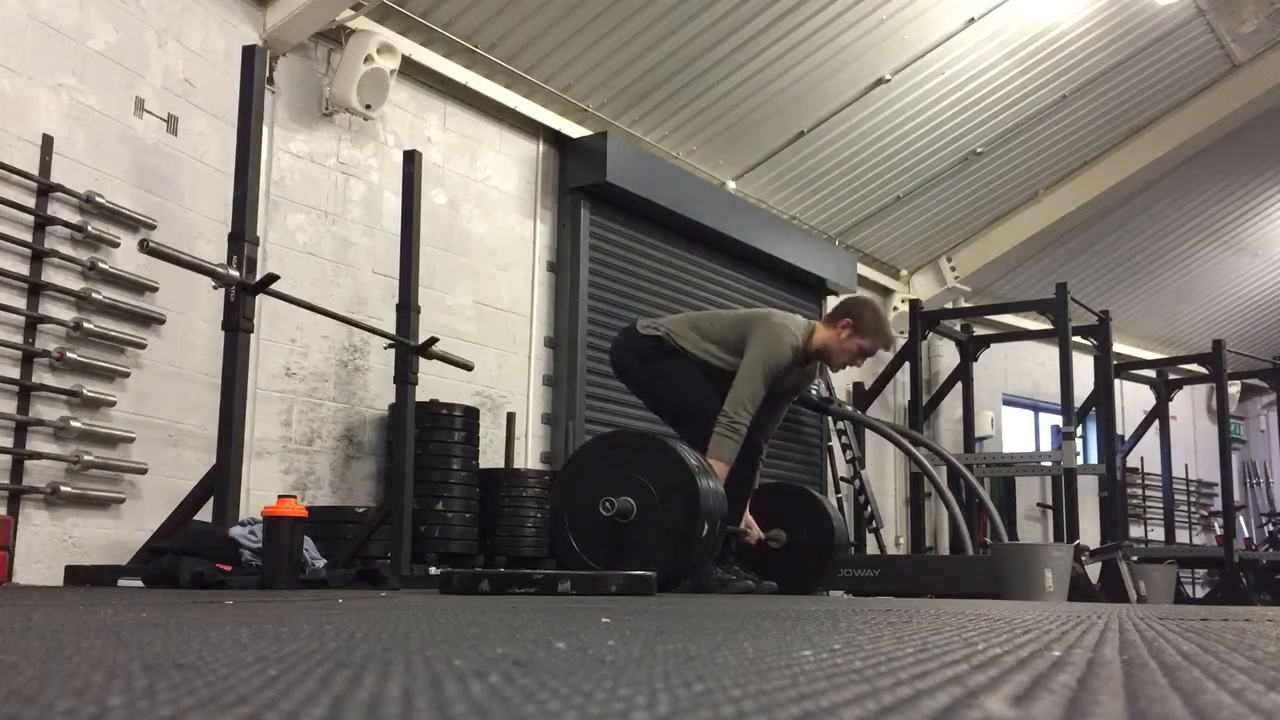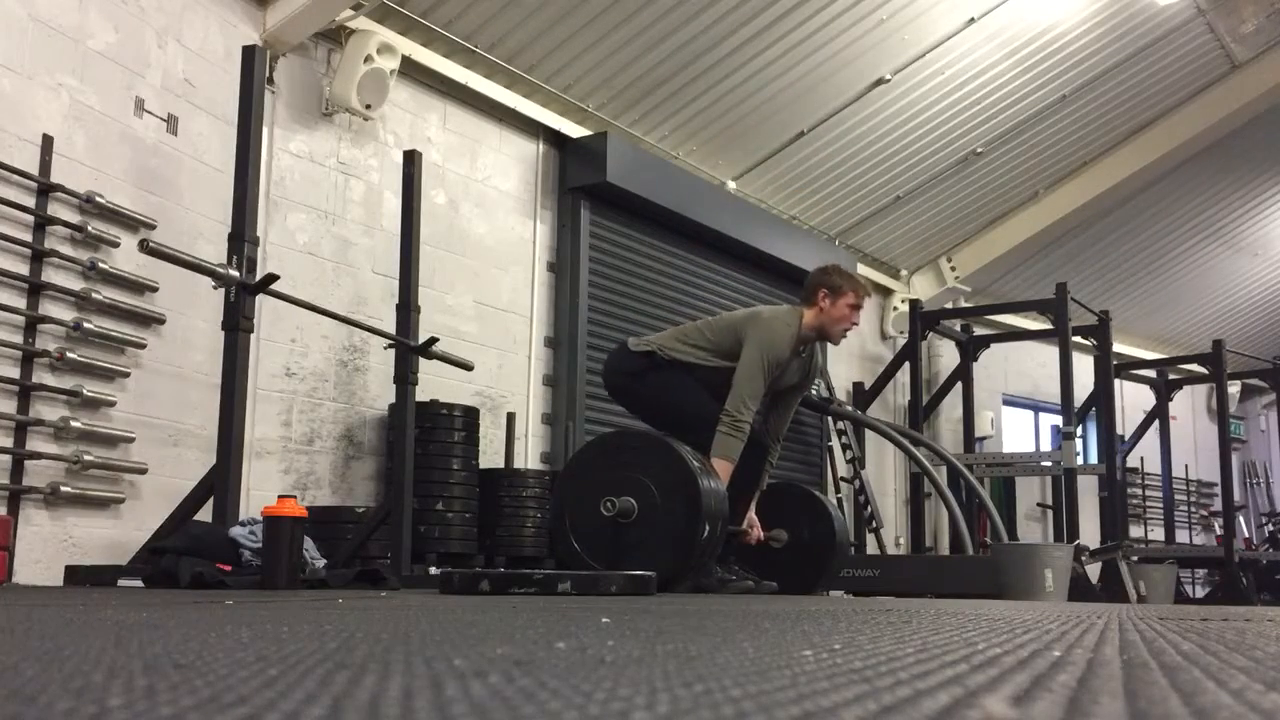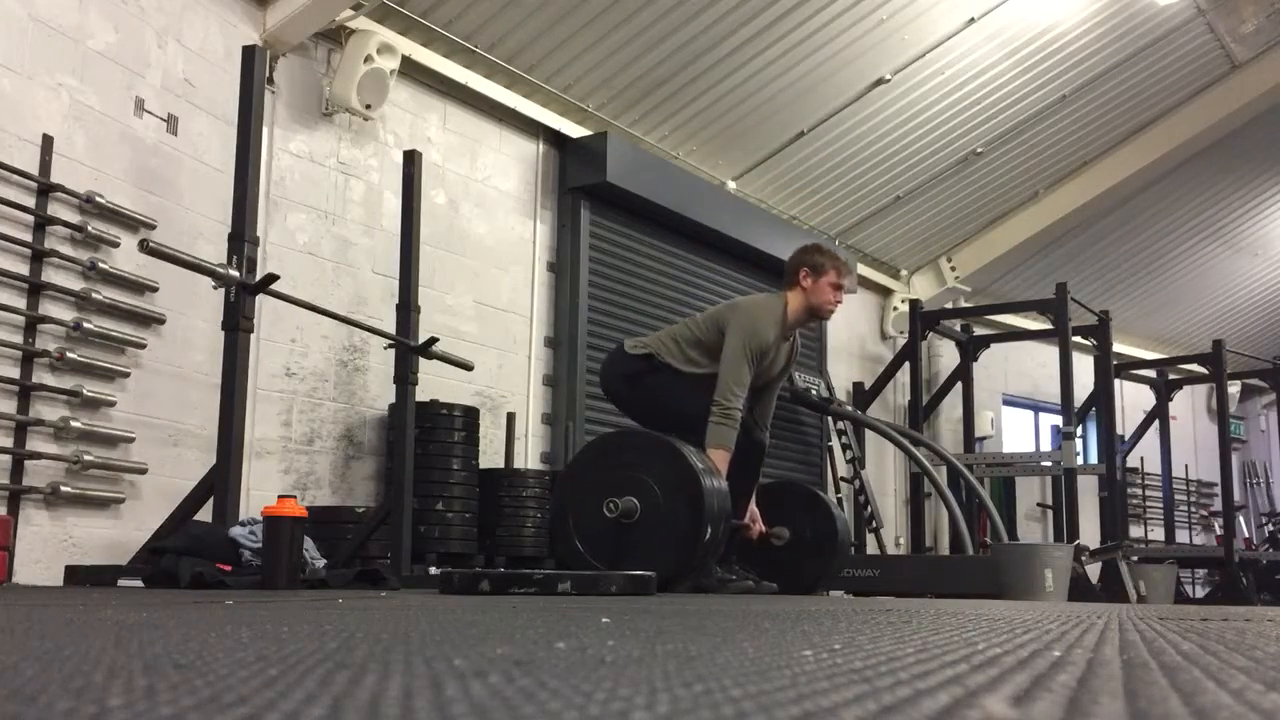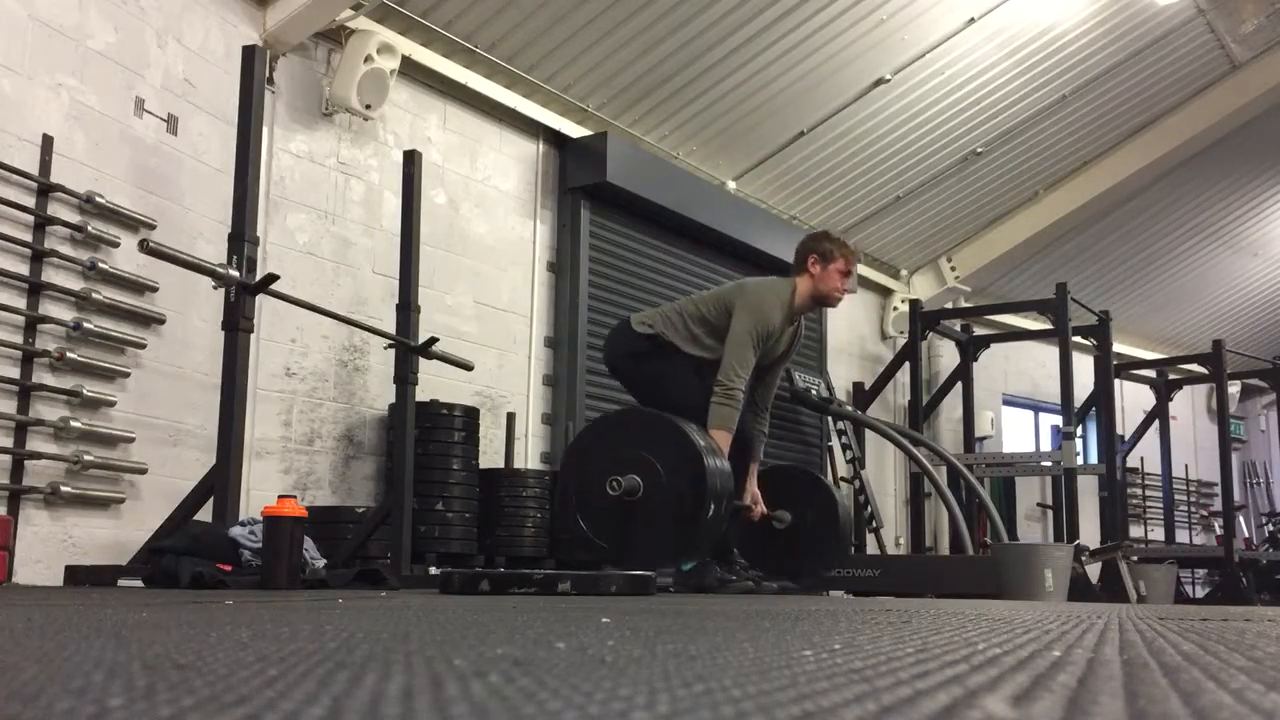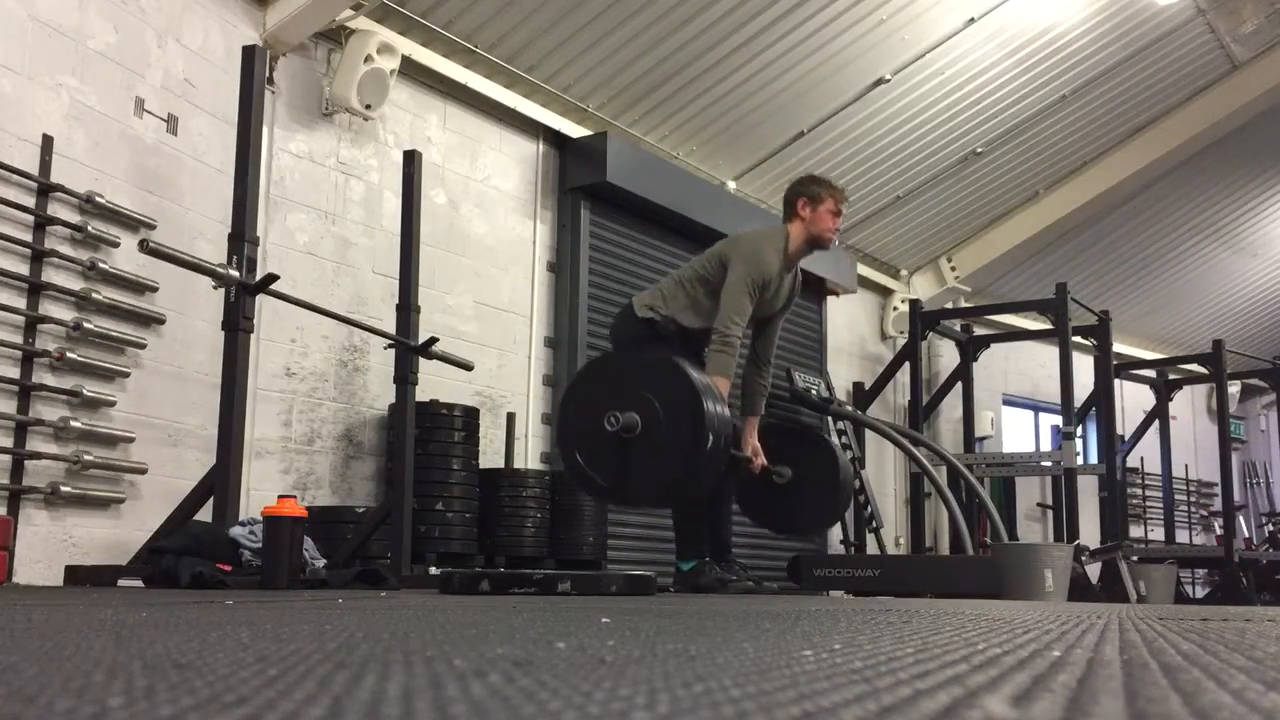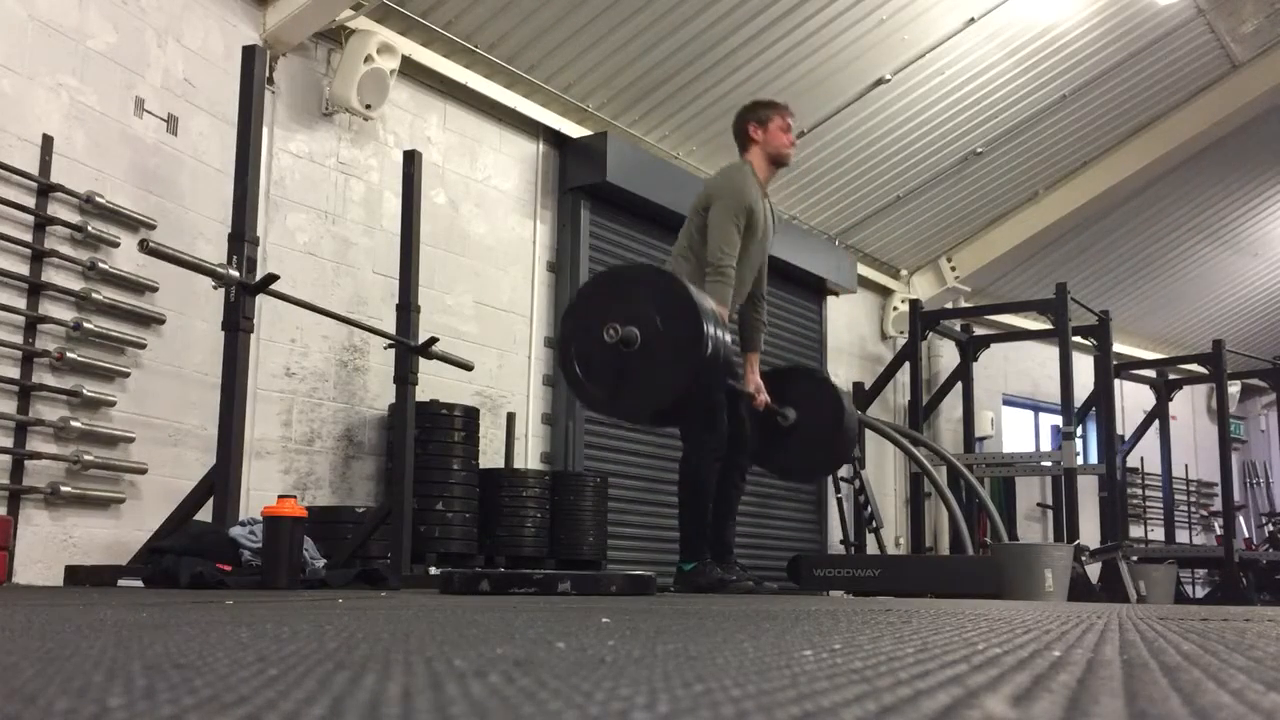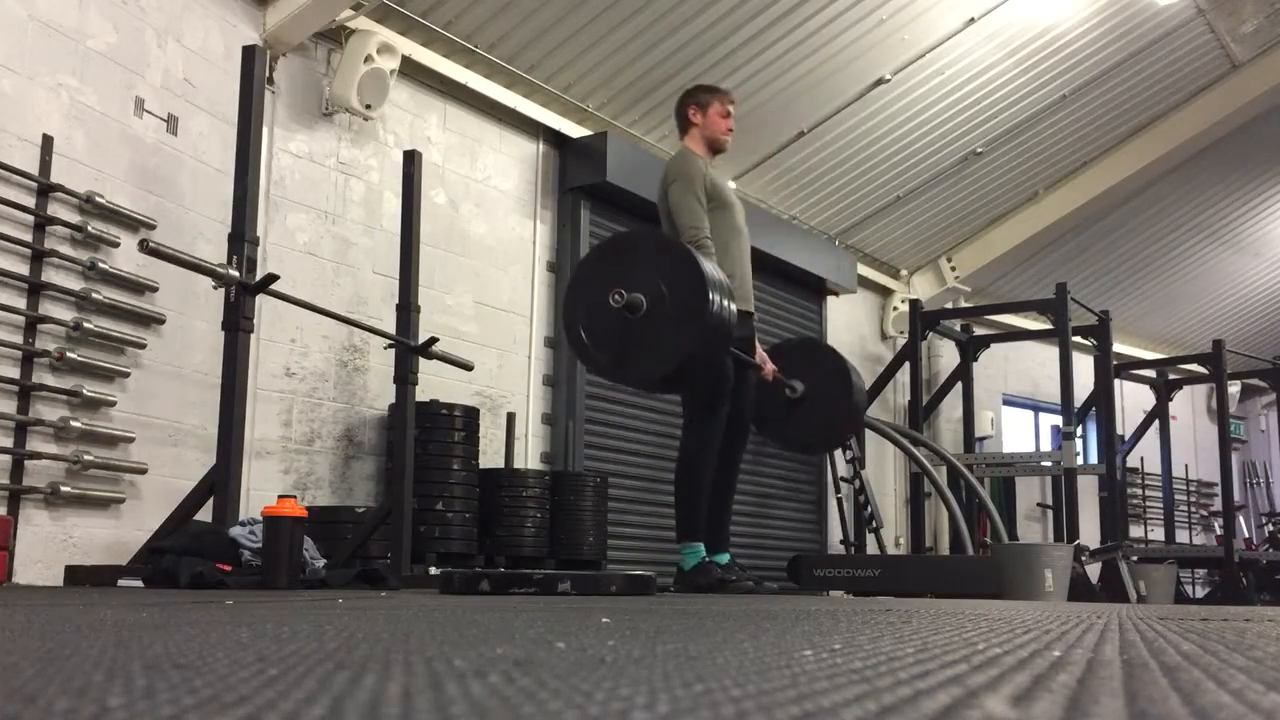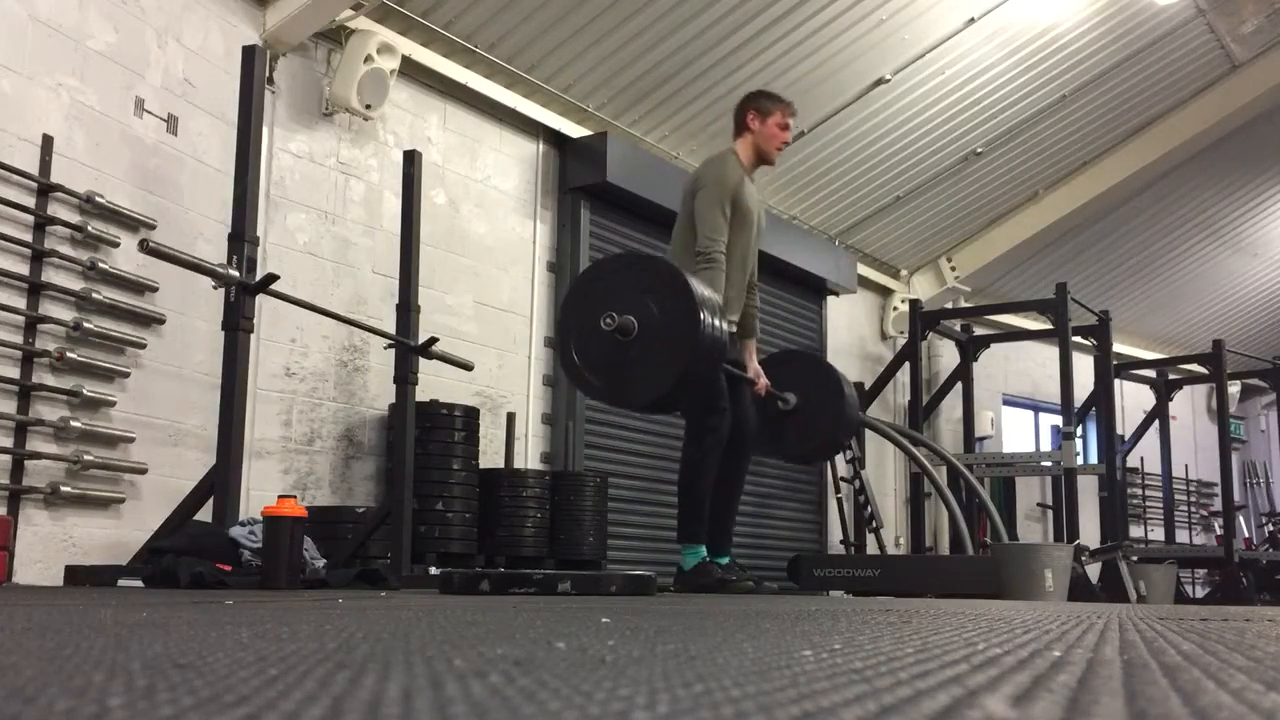
dt=0.4s
person 1, frame 1
left shoulder: (807, 368)
right shoulder: (781, 338)
left elbow: (759, 433)
right elbow: (733, 419)
left wrist: (740, 509)
left hip: (676, 357)
right hip: (645, 349)
left knee: (747, 444)
right knee: (715, 435)
left ankle: (718, 559)
person 1, frame 2
left shoulder: (809, 361)
right shoulder: (772, 330)
left elbow: (770, 437)
right elbow: (736, 418)
left wrist: (746, 509)
left hip: (676, 376)
right hip: (638, 366)
left knee: (753, 446)
right knee: (718, 438)
left ankle: (717, 560)
right ankle: (695, 565)
person 1, frame 3
left shoulder: (789, 344)
right shoulder: (756, 318)
left elbow: (758, 424)
right elbow: (726, 407)
left wrist: (747, 501)
left hip: (669, 376)
right hip: (634, 368)
left knee: (749, 447)
right knee: (720, 438)
left ankle: (719, 560)
person 1, frame 4
left shoulder: (794, 327)
right shoulder: (763, 301)
left elbow: (758, 408)
right elbow: (729, 389)
left wrist: (750, 482)
left hip: (675, 357)
right hip: (639, 345)
left knee: (734, 445)
right knee: (704, 434)
left ankle: (721, 560)
right ankle: (694, 566)
person 1, frame 5
left shoulder: (791, 277)
right shoulder: (758, 252)
left elbow: (761, 361)
right elbow: (726, 337)
left wrist: (750, 433)
left hip: (680, 337)
right hip: (647, 328)
left ankle: (720, 560)
right ankle: (692, 566)
person 1, frame 6
left shoulder: (765, 204)
right shoulder: (734, 185)
left elbow: (754, 295)
right elbow: (719, 271)
left wrist: (752, 372)
left knee: (735, 442)
right knee: (708, 436)
left ankle: (720, 558)
right ankle: (694, 564)
person 1, frame 7
left shoulder: (713, 180)
right shoulder: (685, 167)
right elbow: (697, 243)
left wrist: (754, 341)
left hip: (736, 321)
left knee: (732, 435)
right knee: (706, 429)
left ankle: (717, 555)
right ankle: (693, 561)
person 1, frame 8
left shoulder: (749, 191)
right shoulder: (721, 172)
left elbow: (747, 284)
right elbow: (710, 256)
left wrist: (750, 357)
left knee: (741, 434)
right knee: (711, 426)
left ankle: (719, 557)
right ankle: (693, 561)
